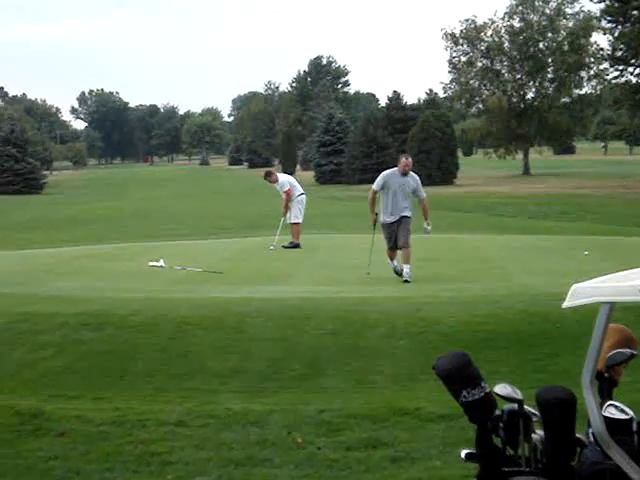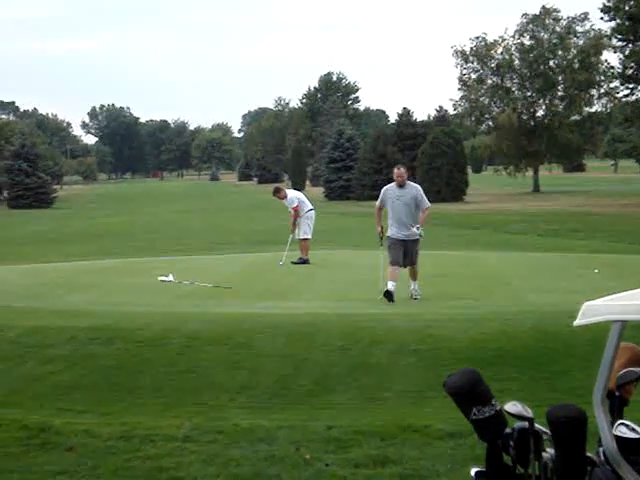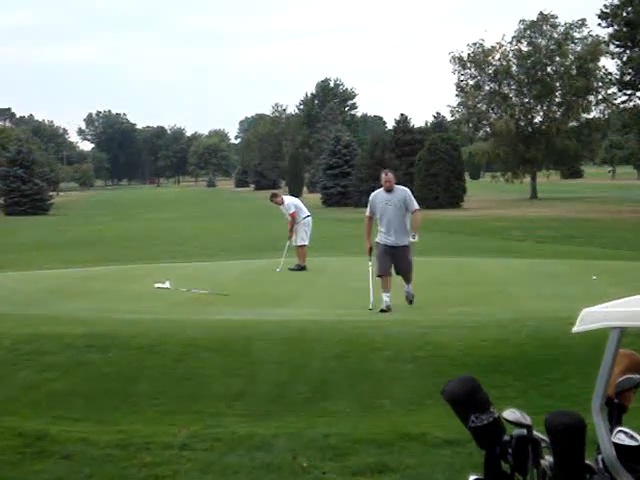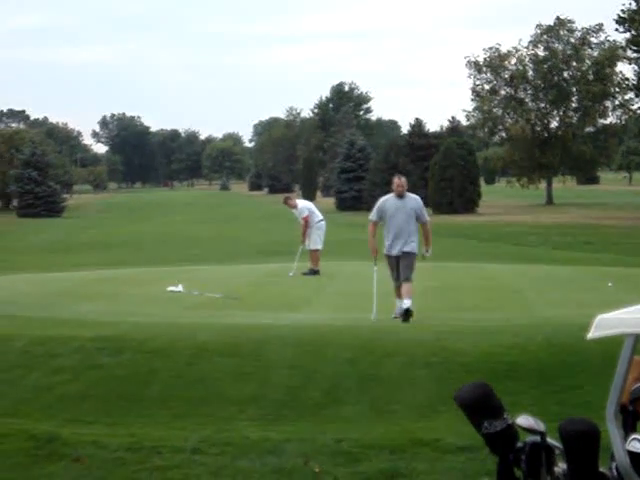
dt=0.3s
person 1, frame 1
left shoulder: (415, 179)
right shoulder: (386, 175)
left elbow: (422, 201)
right elbow: (373, 193)
left wrist: (427, 221)
right wrist: (373, 213)
left hip: (404, 216)
right hip: (387, 218)
left knee: (404, 243)
right knee: (392, 247)
left ankle: (406, 272)
right ankle: (392, 262)
person 1, frame 2
left shoulder: (416, 189)
right shoulder: (386, 190)
left elbow: (425, 209)
right elbow: (379, 207)
left wrist: (419, 226)
right wrist: (379, 226)
left hip: (412, 234)
right hip: (393, 234)
left knee: (412, 263)
right knee: (394, 262)
left ankle: (414, 288)
right ankle: (390, 289)
person 1, frame 3
left shoulder: (404, 192)
right shoulder: (374, 196)
left elbow: (415, 212)
right elbow: (369, 218)
left wrist: (414, 233)
right wrist: (367, 240)
left hip: (402, 241)
right hip: (383, 241)
left knee: (405, 271)
right knee: (384, 272)
left ankle: (408, 288)
right ankle: (386, 301)
person 1, frame 4
left shoulder: (415, 201)
right shoulder: (383, 202)
left elbow: (425, 224)
right elbow: (373, 223)
left wrist: (428, 246)
right wrist: (372, 244)
left hip: (409, 247)
right hip: (391, 248)
left knee: (406, 278)
right knee: (398, 280)
left ankle: (407, 307)
right ankle: (399, 306)
